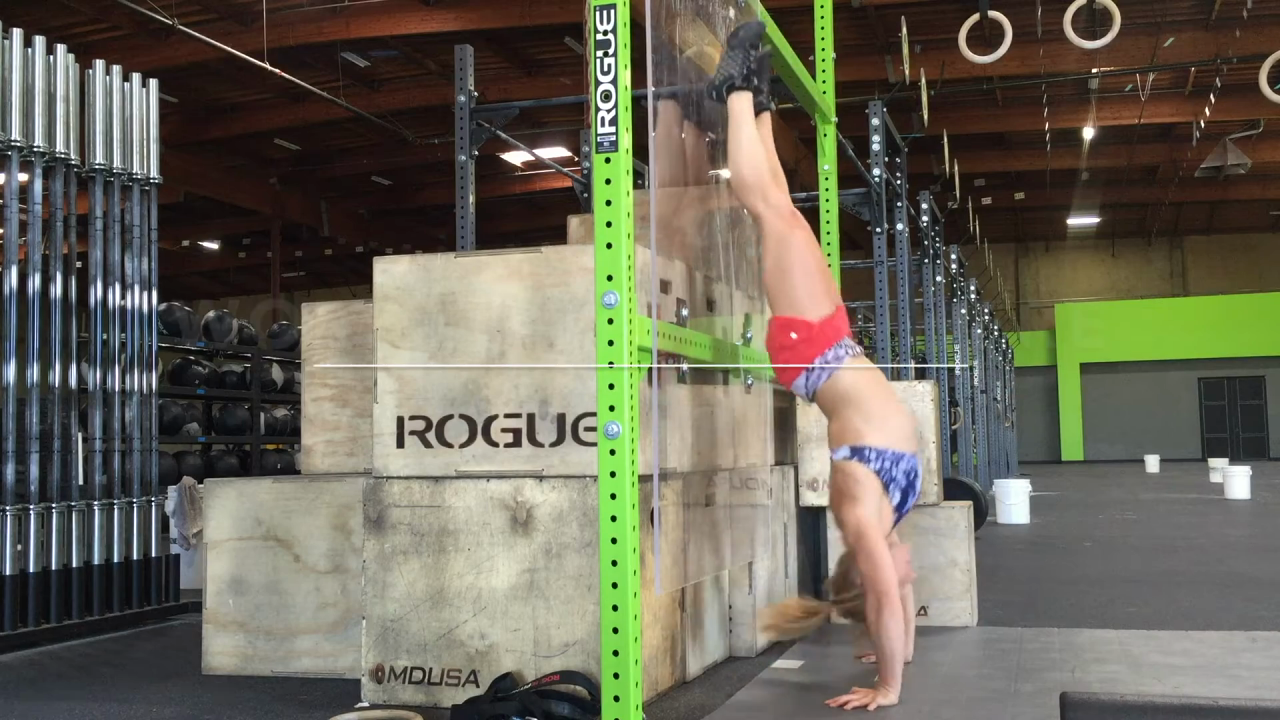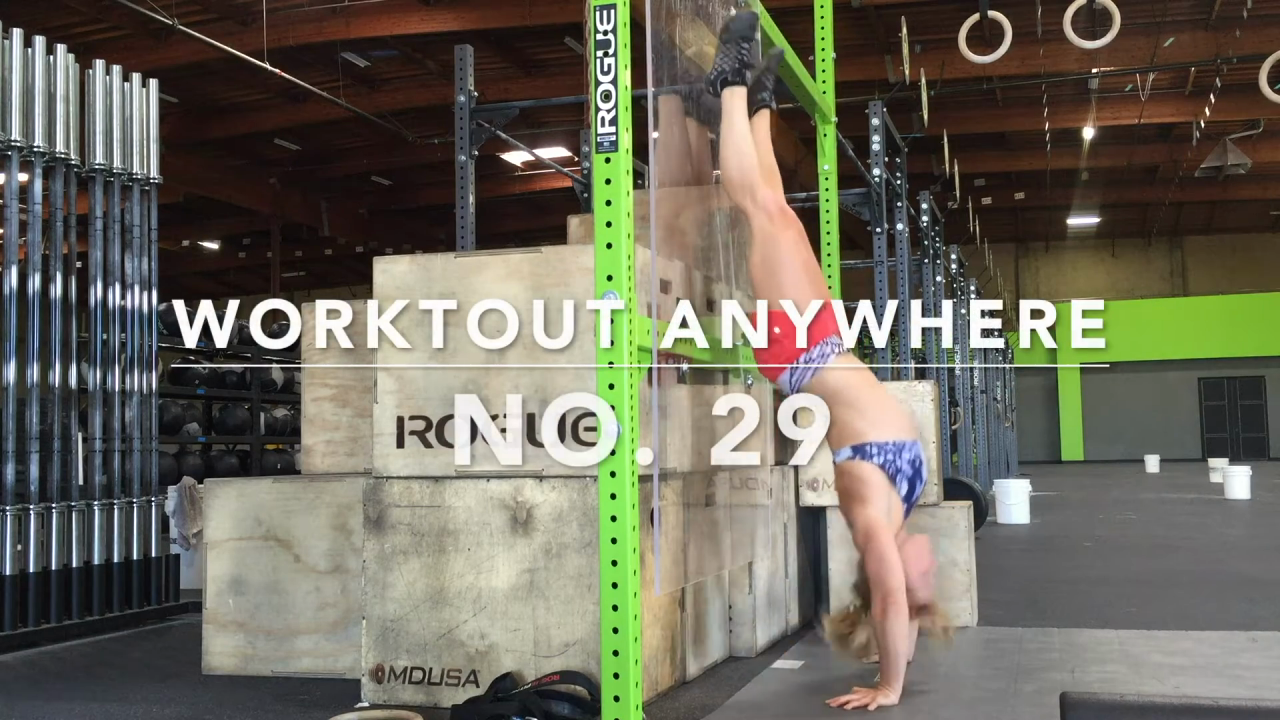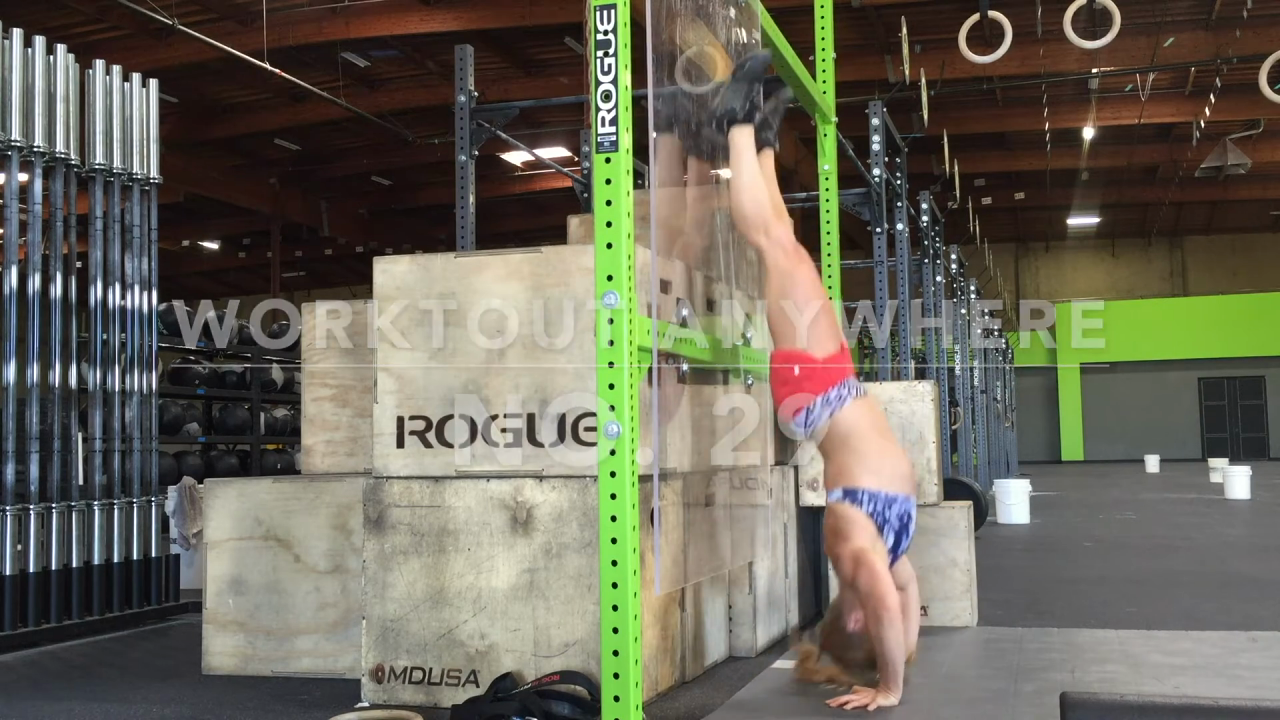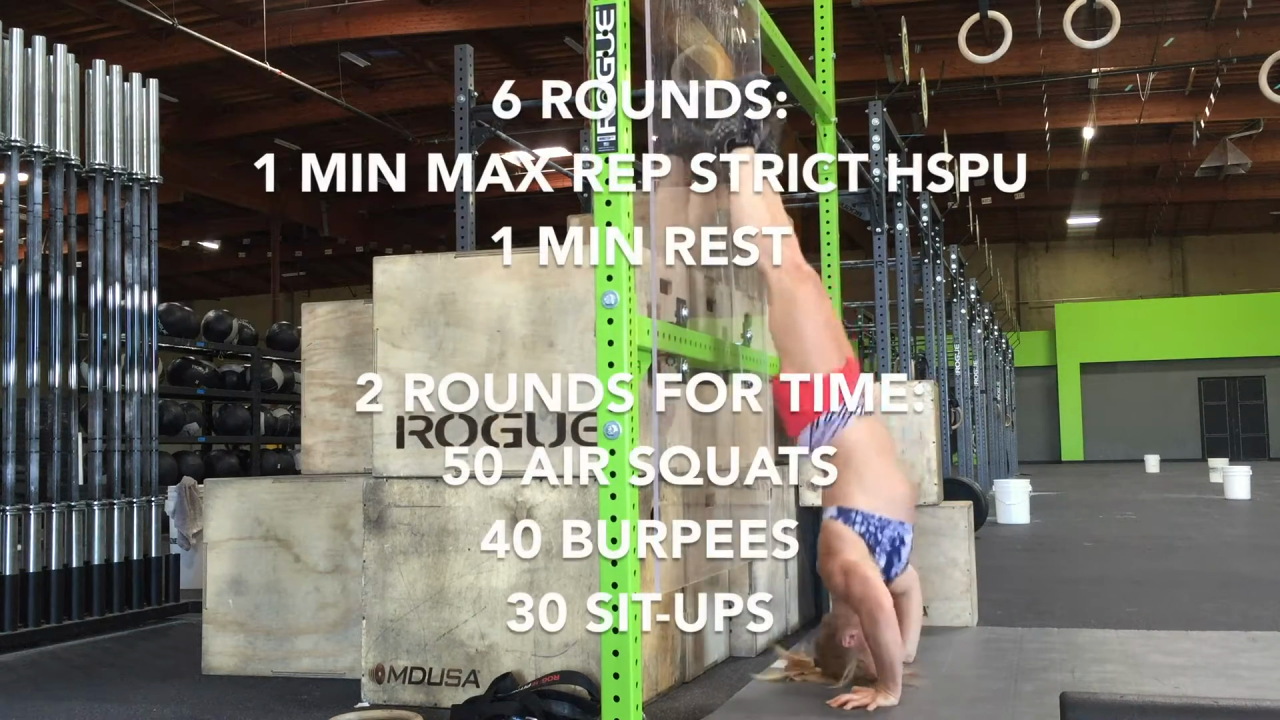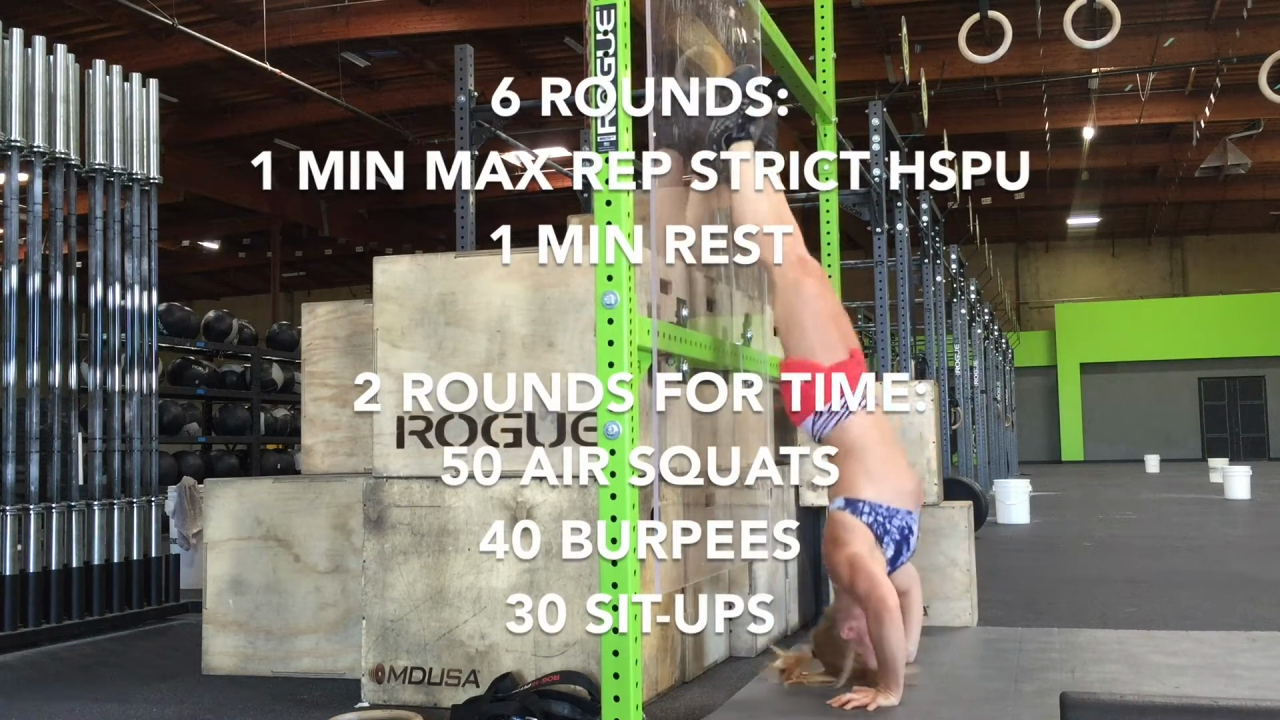
dt=1s
person 1, frame 1
left shoulder: (869, 504)
right shoulder: (862, 503)
right wrist: (888, 686)
left hip: (823, 348)
right hip: (815, 347)
left knee: (777, 210)
right knee: (772, 208)
left ankle: (752, 96)
right ankle: (739, 89)
person 1, frame 2
left shoulder: (883, 502)
right shoulder: (874, 506)
right wrist: (889, 687)
left hip: (813, 347)
right hip: (802, 348)
left knee: (772, 212)
right knee: (766, 209)
left ankle: (755, 95)
right ankle: (737, 82)
person 1, frame 3
left shoulder: (865, 539)
right shoulder: (858, 540)
right wrist: (889, 690)
left hip: (822, 386)
right hip: (817, 387)
left knee: (780, 245)
right knee: (777, 245)
left ankle: (758, 132)
right ankle: (741, 120)
person 1, frame 4
right shoulder: (848, 557)
left wrist: (890, 683)
right wrist: (889, 684)
left hip: (831, 397)
right hip: (826, 399)
left knee: (788, 267)
right knee: (784, 268)
right ankle: (744, 148)
person 1, frame 5
left shoulder: (858, 546)
right shoulder: (855, 548)
left wrist: (890, 682)
right wrist: (889, 684)
left hip: (835, 385)
right hip: (827, 388)
left knee: (793, 260)
right knee: (789, 261)
right ankle: (743, 139)
